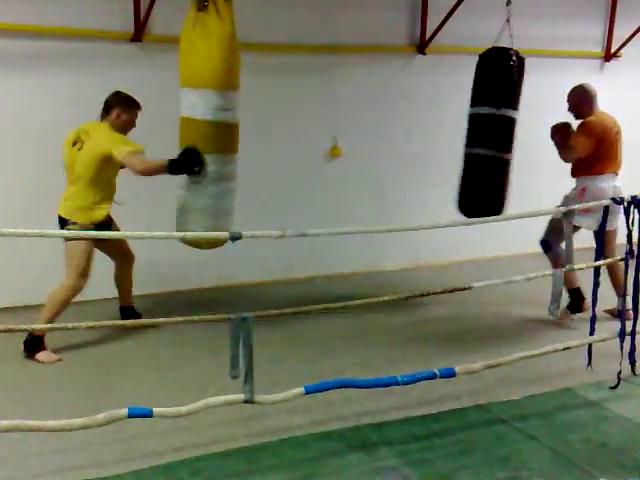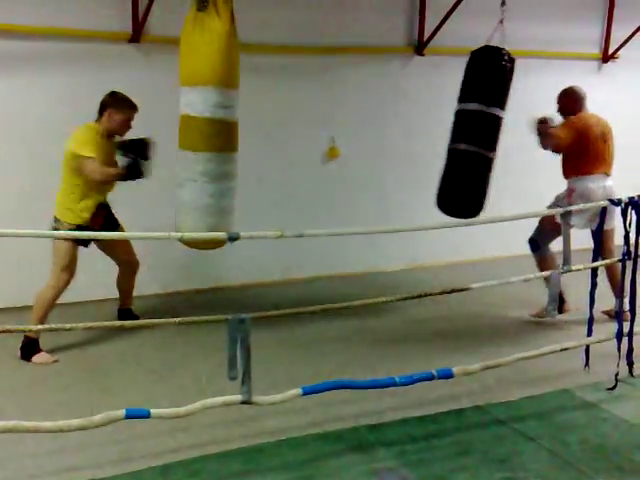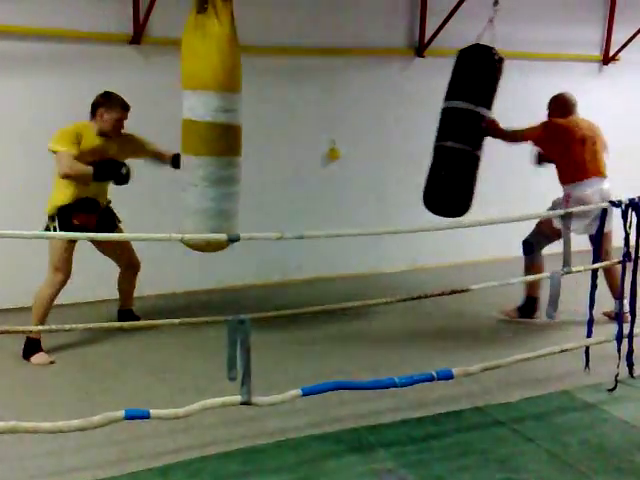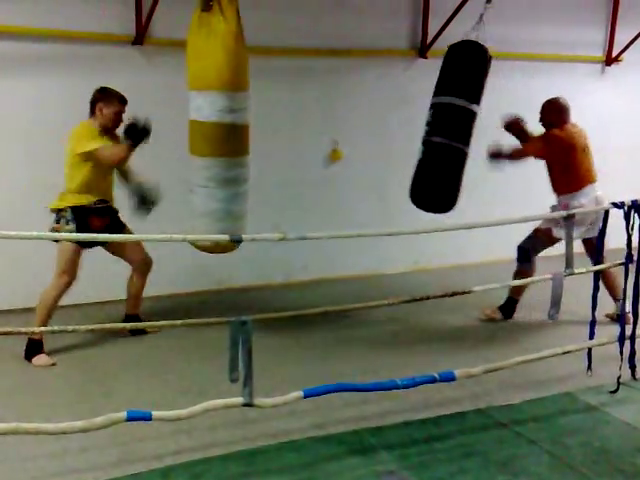
dt=0.1s
person 1, frame 1
left shoulder: (79, 132)
right shoulder: (112, 138)
right elbow: (141, 167)
right wrist: (177, 165)
left hip: (96, 214)
right hip: (81, 219)
left knee: (125, 257)
right knee: (75, 281)
left ankle: (127, 310)
right ankle: (34, 340)
person 1, frame 2
left shoulder: (107, 139)
right shoulder: (87, 135)
left elbow: (109, 170)
right elbow: (96, 175)
right wrist: (126, 171)
left hip: (98, 212)
right hip: (73, 217)
left knee: (130, 264)
right knee: (61, 279)
left ankle: (125, 313)
right ankle: (29, 344)
person 1, frame 3
left shoulder: (119, 139)
right shoulder: (71, 133)
left elbow: (152, 152)
right elbow: (64, 169)
left wrist: (177, 160)
right wrist: (100, 172)
left hip: (97, 210)
right hip: (67, 211)
left knee: (130, 263)
right knee: (58, 277)
left ankle: (126, 312)
right ankle: (31, 343)
person 1, frame 4
left shoulder: (111, 135)
right shoulder: (83, 132)
left elbow: (120, 167)
right elbow: (115, 158)
left wrist: (137, 188)
right wrist: (132, 139)
left hip: (102, 212)
right hip: (75, 213)
left knee: (143, 262)
right knee: (64, 279)
left ankle: (132, 319)
right ankle: (34, 344)
person 2, frame 1
left shoulder: (590, 125)
right shoulder: (612, 122)
left elbow: (569, 156)
left wrist: (559, 136)
right wrist: (569, 137)
left hip: (591, 190)
right hip: (613, 189)
left knee: (549, 242)
right knee: (609, 252)
left ankle: (576, 298)
person 2, frame 2
left shoulder: (575, 123)
right shoulder: (603, 124)
left elbow: (550, 142)
left wrist: (543, 129)
left hip: (581, 190)
right hip: (605, 189)
left knee: (537, 241)
right knee: (608, 252)
left ankle: (557, 300)
right ankle: (621, 307)
person 2, frame 3
left shoulder: (558, 127)
right shoulder: (592, 127)
left elbow: (515, 137)
left wrist: (494, 129)
right wrist: (554, 158)
left hip: (578, 197)
right hip: (603, 192)
left knee: (532, 245)
right knee: (605, 256)
left ankle: (529, 306)
right ankle: (621, 309)
person 2, frame 4
left shoulder: (557, 137)
right shoulder: (576, 132)
left elbow: (520, 153)
right elbow: (536, 145)
left wrist: (501, 153)
right wrist: (521, 130)
left hip: (574, 206)
right hip: (594, 200)
left knee: (526, 251)
right knee: (598, 259)
left ankle: (507, 308)
right ankle: (621, 310)
